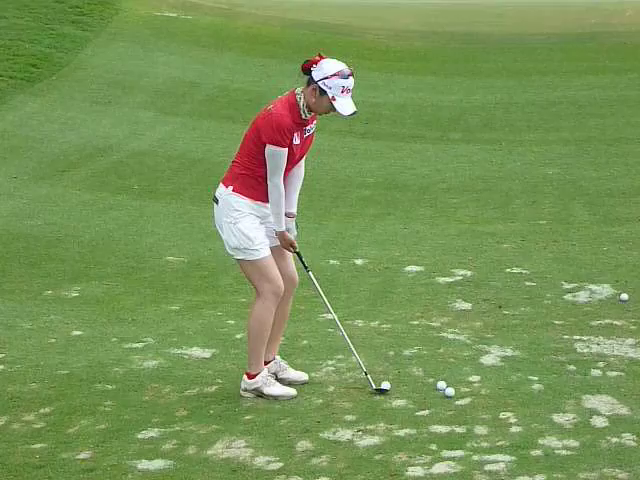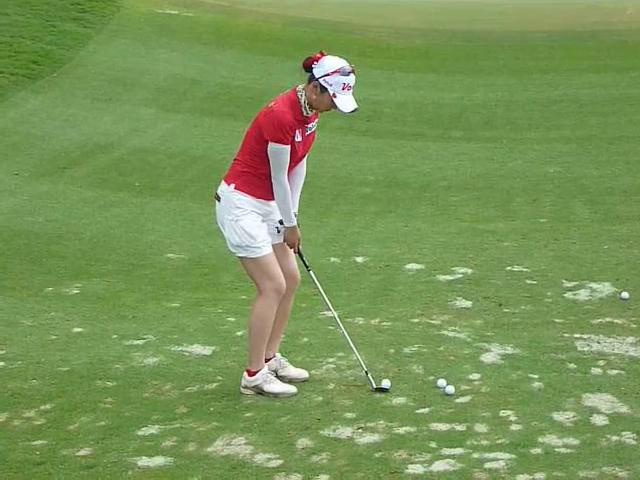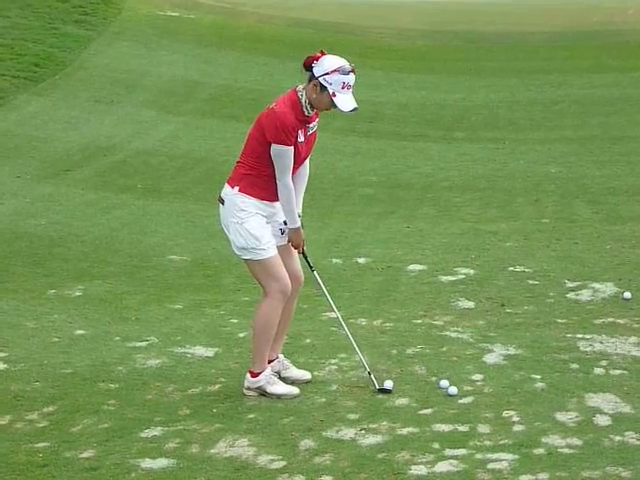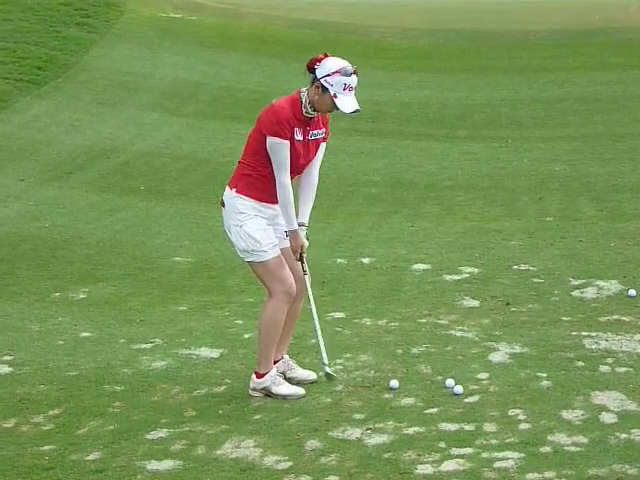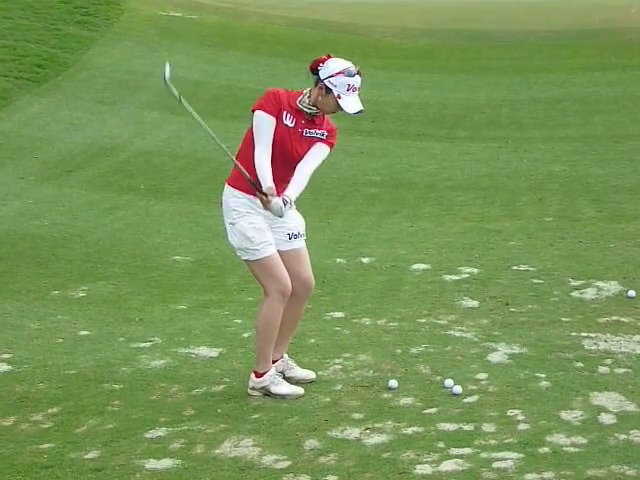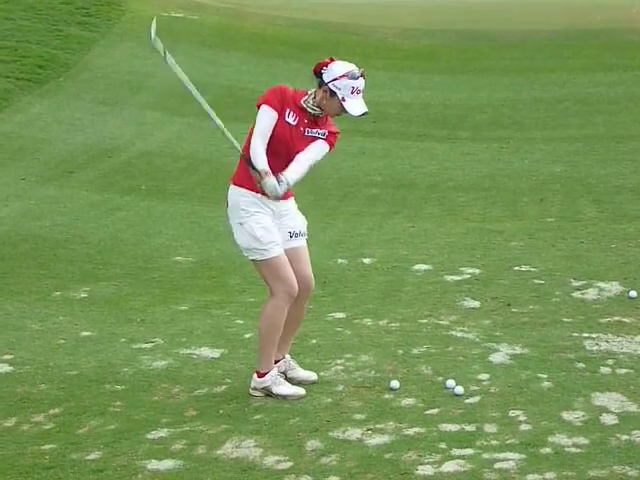
dt=0.4s
person 1, frame 1
left shoulder: (308, 112)
right shoulder: (279, 119)
left elbow: (297, 166)
right elbow: (274, 179)
left wrist: (290, 216)
right wrist: (280, 228)
left hip: (264, 205)
right hip: (239, 205)
left knee: (289, 281)
right knee: (271, 288)
left ankle: (270, 361)
right ankle: (253, 377)
person 1, frame 2
left shoulder: (311, 110)
right shoulder: (281, 116)
left elbow: (299, 165)
right elbow: (279, 177)
left wrist: (291, 215)
right wrist: (289, 224)
left hip: (266, 204)
right hip: (240, 203)
left knee: (291, 279)
right knee: (272, 286)
left ankle: (271, 358)
right ankle: (253, 375)
person 1, frame 3
left shoulder: (310, 110)
right shoulder: (283, 117)
left elbow: (301, 167)
right elbow: (285, 178)
left wrist: (295, 217)
right wrist: (294, 226)
left hip: (269, 205)
right hip: (244, 205)
left knee: (294, 280)
right knee: (278, 287)
left ankle: (274, 359)
right ankle: (256, 376)
person 1, frame 4
left shoulder: (321, 122)
right shoulder: (279, 114)
left elbow: (310, 174)
right elbow: (281, 176)
left wrist: (302, 225)
right wrist: (292, 230)
left hip: (274, 208)
right hip: (246, 207)
left knee: (300, 284)
right knee: (282, 288)
left ankle: (279, 360)
right ankle: (262, 377)
person 1, frame 5
left shoulder: (326, 132)
right shoulder: (275, 100)
left elbow: (305, 169)
right elbow: (260, 151)
left wrist: (284, 199)
right wrist: (267, 188)
left hip: (280, 206)
right hip: (244, 203)
left knee: (304, 285)
right knee: (279, 288)
left ankle: (278, 359)
right ankle: (261, 375)
person 1, frame 6
left shoulder: (327, 132)
right shoulder: (280, 96)
left elbow: (302, 164)
right elbow: (257, 143)
left wrist: (278, 181)
right wrist: (262, 168)
left hip: (278, 203)
right hip: (249, 202)
left knee: (305, 287)
right knee: (285, 289)
left ankle: (279, 359)
right ankle: (263, 376)
